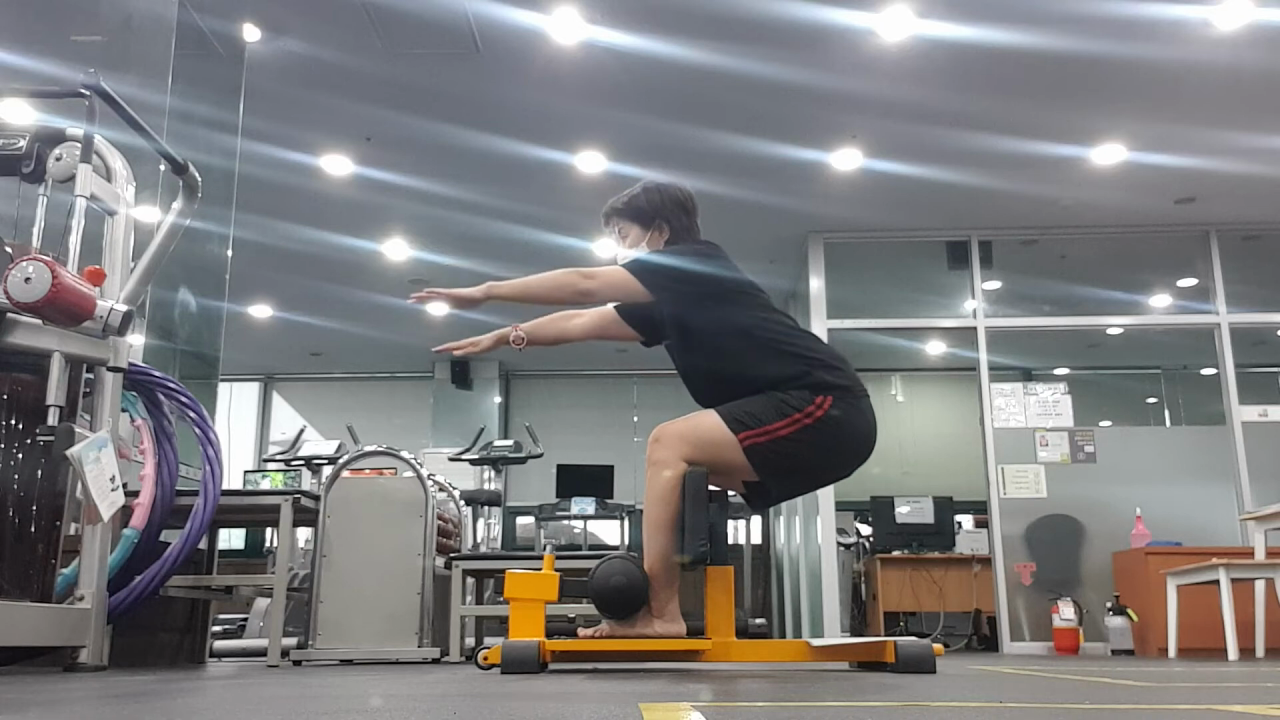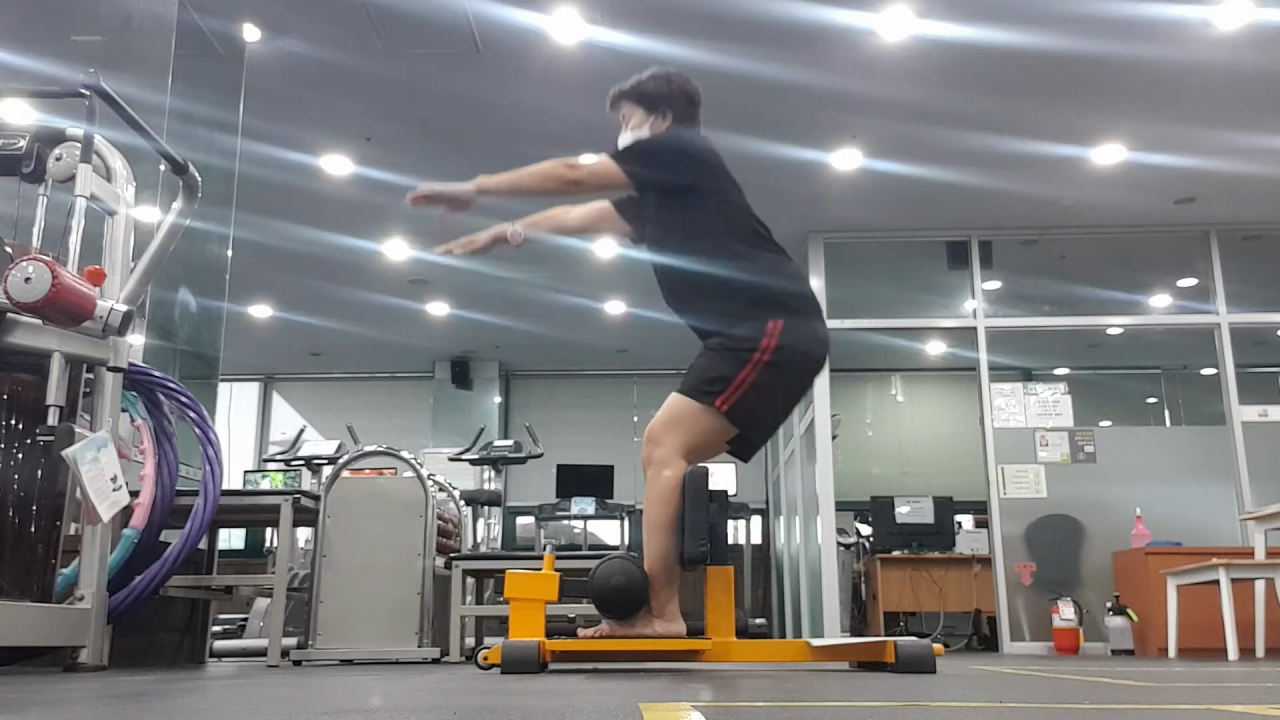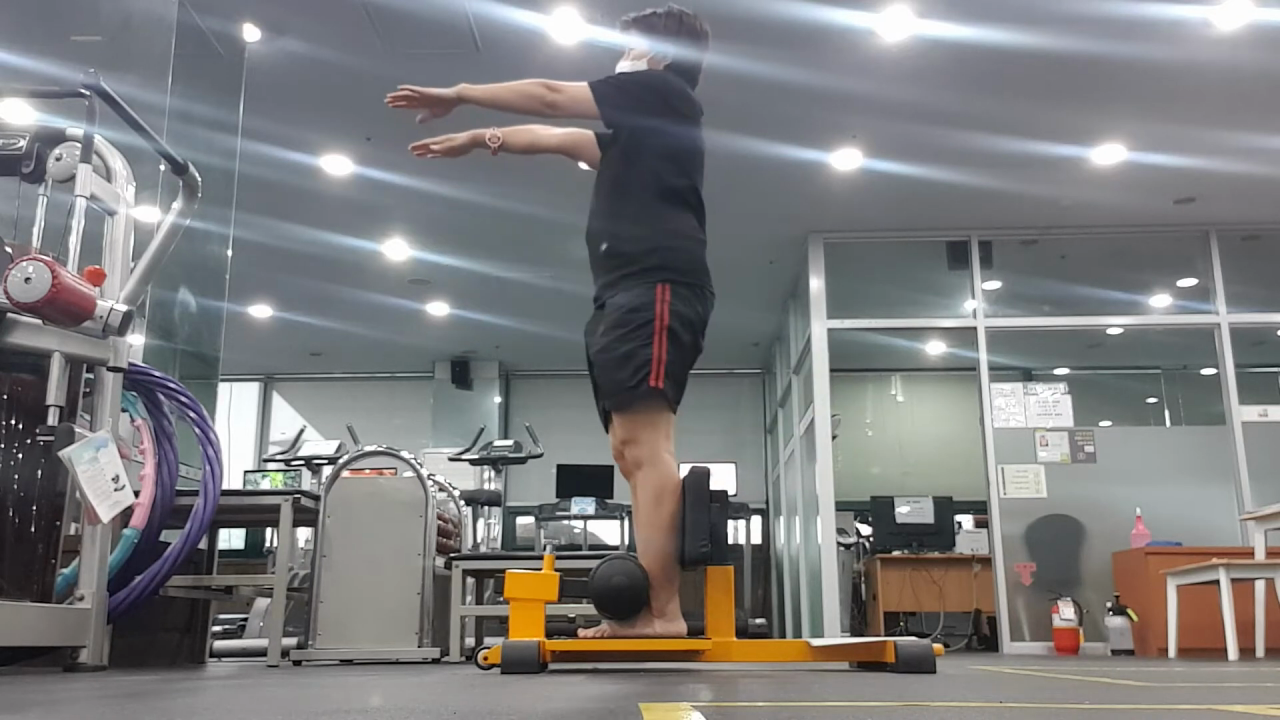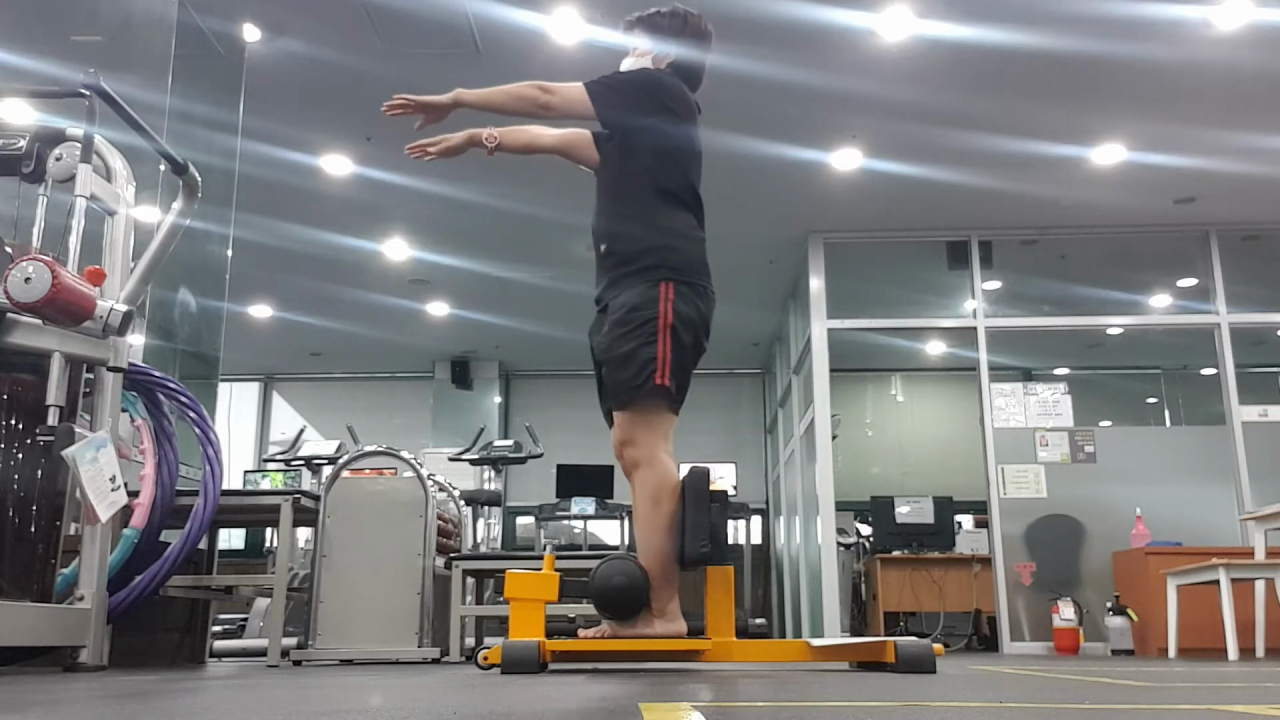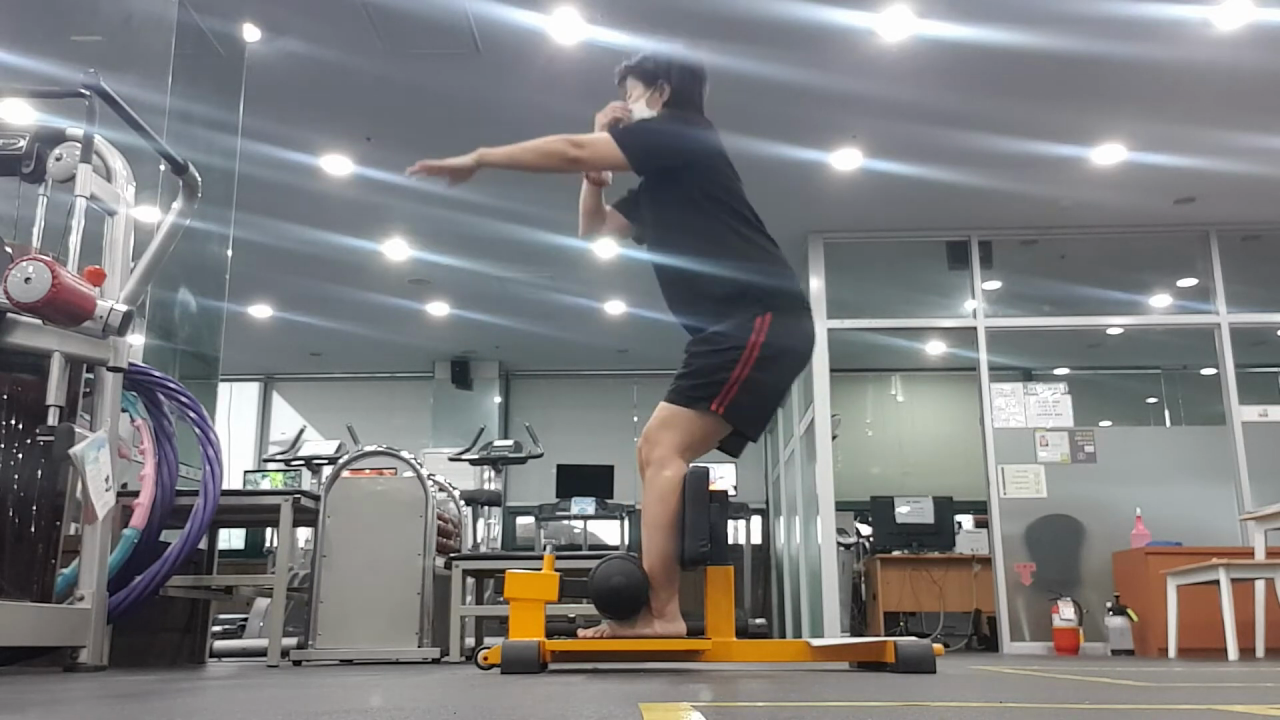
dt=0.7s
person 1, frame 1
left shoulder: (697, 264)
right shoulder: (668, 305)
left elbow: (585, 286)
right elbow: (581, 322)
left wrist: (485, 292)
right wrist: (502, 337)
left hip: (828, 412)
right hip: (825, 421)
left knee: (668, 445)
right knee: (681, 483)
left ankle: (659, 613)
person 1, frame 2
left shoulder: (684, 149)
right shoulder: (660, 196)
left elbow: (575, 175)
right elbow: (578, 215)
left wrist: (478, 188)
right wrist: (500, 234)
left hip: (773, 325)
right hip: (759, 332)
left knee: (665, 445)
right knee: (665, 452)
left ankle: (658, 612)
right ankle: (661, 609)
person 1, frame 3
left shoulder: (665, 95)
right shoulder: (635, 136)
left elbow: (550, 98)
right elbow: (555, 139)
left wrist: (456, 94)
right wrist: (478, 139)
left hip: (656, 289)
right hip: (627, 298)
left knee: (643, 446)
right knee: (630, 450)
left ankle: (661, 612)
right ankle: (654, 609)
person 1, frame 4
left shoulder: (659, 92)
right shoulder: (637, 132)
left elbow: (545, 98)
right elbow: (554, 140)
left wrist: (452, 99)
right wrist: (473, 138)
left hip: (658, 289)
right hip: (631, 296)
left knee: (642, 445)
right knee: (633, 448)
left ankle: (661, 612)
right ankle: (651, 609)
person 1, frame 5
left shoulder: (683, 132)
right shoulder: (660, 184)
left elbow: (572, 151)
right elbow: (594, 228)
left wrist: (477, 159)
right wrist: (597, 167)
left hip: (757, 319)
right hip: (741, 326)
left knee: (662, 446)
right knee: (658, 453)
left ankle: (659, 613)
right ankle: (658, 608)
